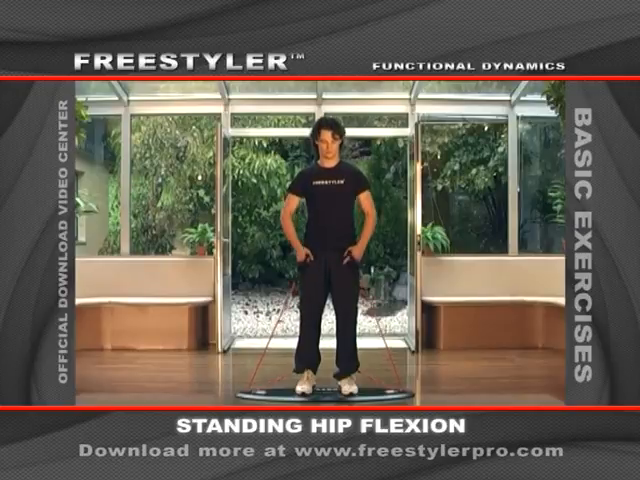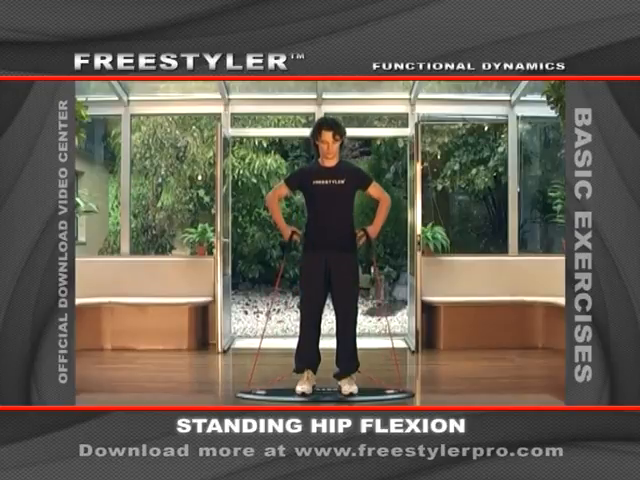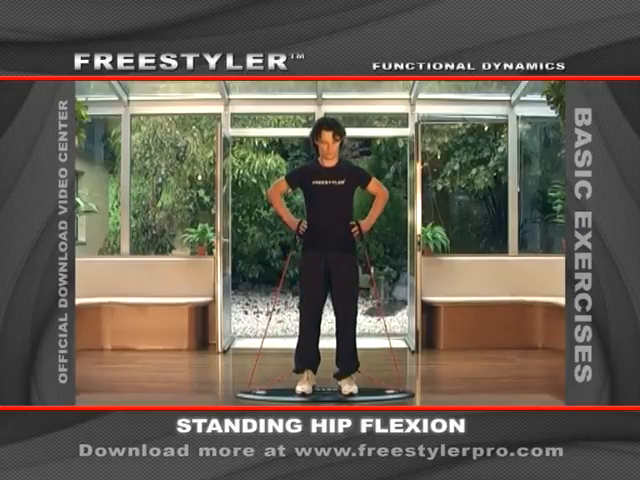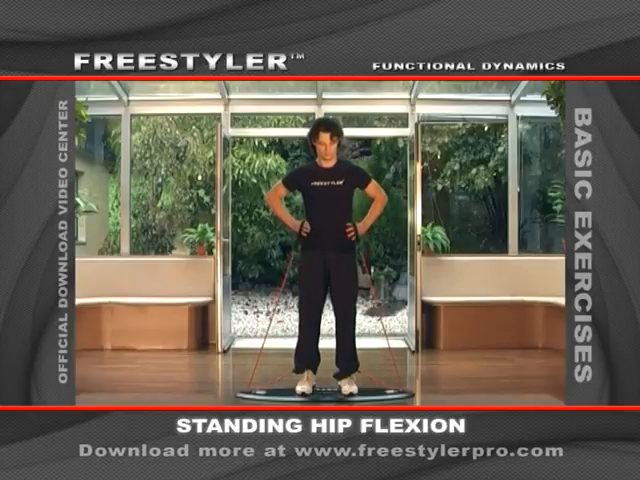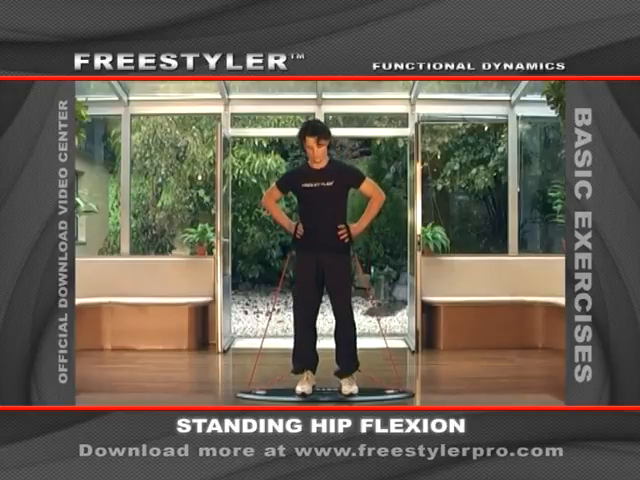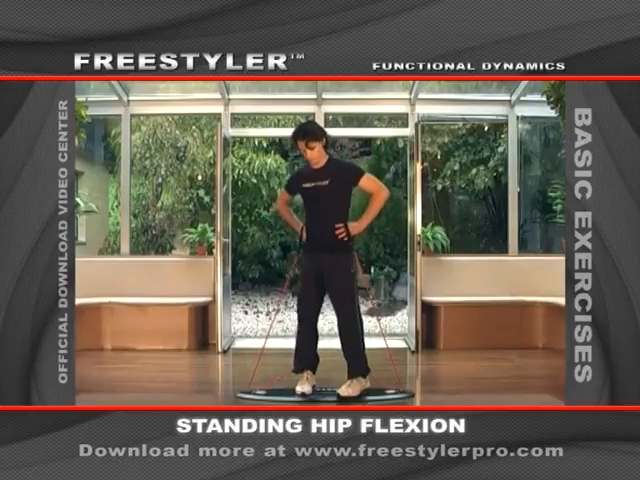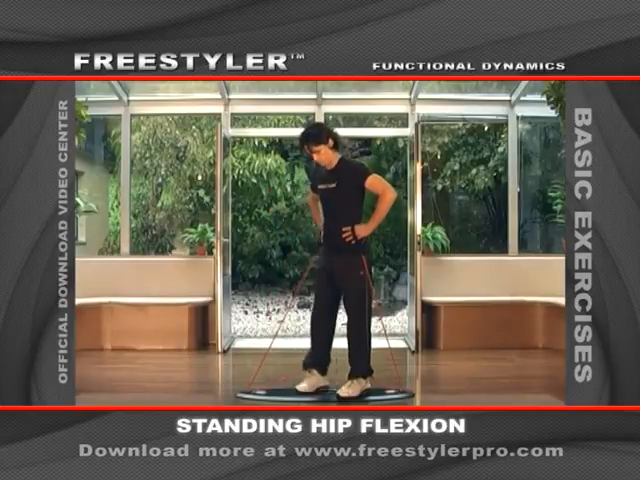
dt=0.3s
person 1, frame 1
left shoulder: (353, 174)
right shoulder: (305, 176)
left elbow: (370, 213)
right elbow: (286, 214)
left wrist: (361, 246)
right wrist: (297, 246)
left hip: (345, 256)
right hip: (313, 256)
left knee: (347, 316)
right knee: (309, 315)
left ankle: (347, 373)
right ankle: (306, 372)
person 1, frame 2
left shoulder: (353, 173)
right shoulder: (305, 174)
left elbow: (384, 199)
right elbow: (272, 198)
left wrist: (374, 228)
right wrist: (284, 228)
left hip: (345, 254)
right hip: (313, 254)
left knee: (347, 315)
right knee: (310, 314)
left ankle: (347, 373)
right ankle: (307, 372)
person 1, frame 3
left shoulder: (352, 172)
right shoulder: (305, 172)
left elbow: (382, 193)
right elbow: (273, 192)
left wrist: (368, 222)
right wrist: (290, 221)
left hip: (344, 253)
right hip: (313, 253)
left knee: (346, 314)
right knee: (309, 313)
left ankle: (347, 373)
right ankle: (306, 372)
person 1, frame 4
left shoulder: (351, 172)
right shoulder: (303, 174)
left elbow: (380, 197)
right elbow: (272, 198)
left wrist: (364, 225)
right wrist: (293, 224)
left hip: (343, 253)
right hip: (312, 253)
left knee: (345, 314)
right knee: (309, 313)
left ankle: (347, 373)
right ankle: (306, 372)
person 1, frame 5
left shoulder: (344, 172)
right shoulder: (296, 176)
left elbow: (378, 196)
right elbow: (268, 199)
left wrist: (359, 226)
right wrist: (288, 225)
left hip: (337, 253)
right hip: (306, 254)
left knee: (343, 313)
right knee: (304, 314)
left ankle: (348, 373)
right ankle: (306, 372)
person 1, frame 6
left shoulder: (343, 169)
right shoulder: (300, 176)
left elbow: (381, 191)
right elbow: (281, 203)
left wrist: (361, 224)
right wrist: (298, 227)
left hip: (339, 254)
right hip: (311, 254)
left knee: (348, 315)
right knee: (306, 315)
left ankle: (359, 375)
right ankle: (306, 373)
person 1, frame 7
left shoulder: (353, 170)
right shoulder: (318, 175)
left elbow: (389, 193)
left wrist: (368, 227)
left hip: (352, 256)
right hip: (328, 255)
left knee: (357, 317)
right knee: (321, 314)
left ankle: (360, 376)
right ankle: (316, 371)
